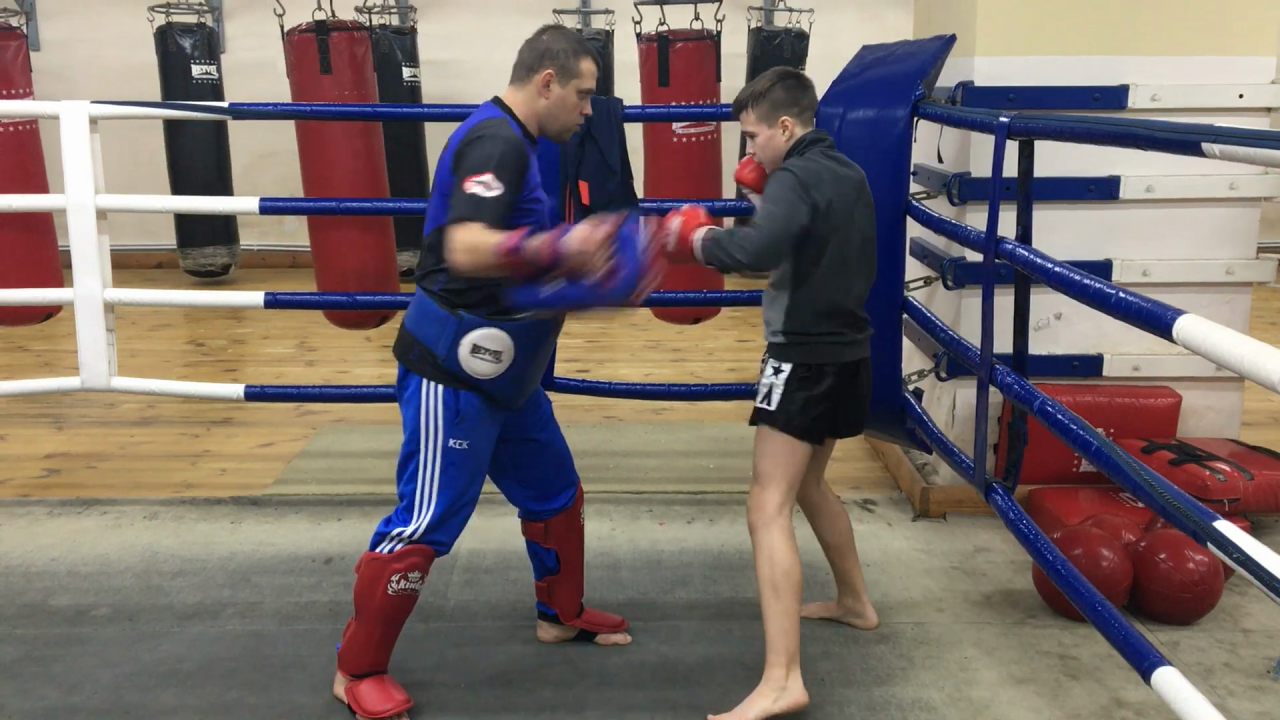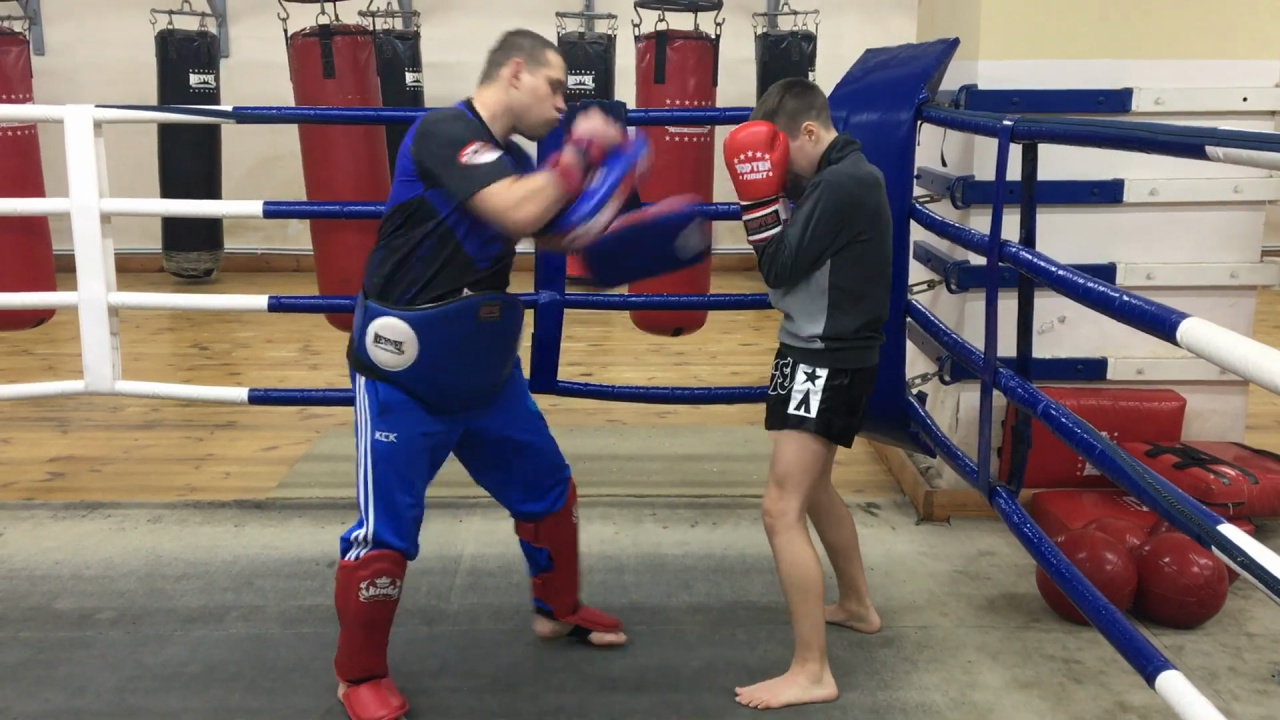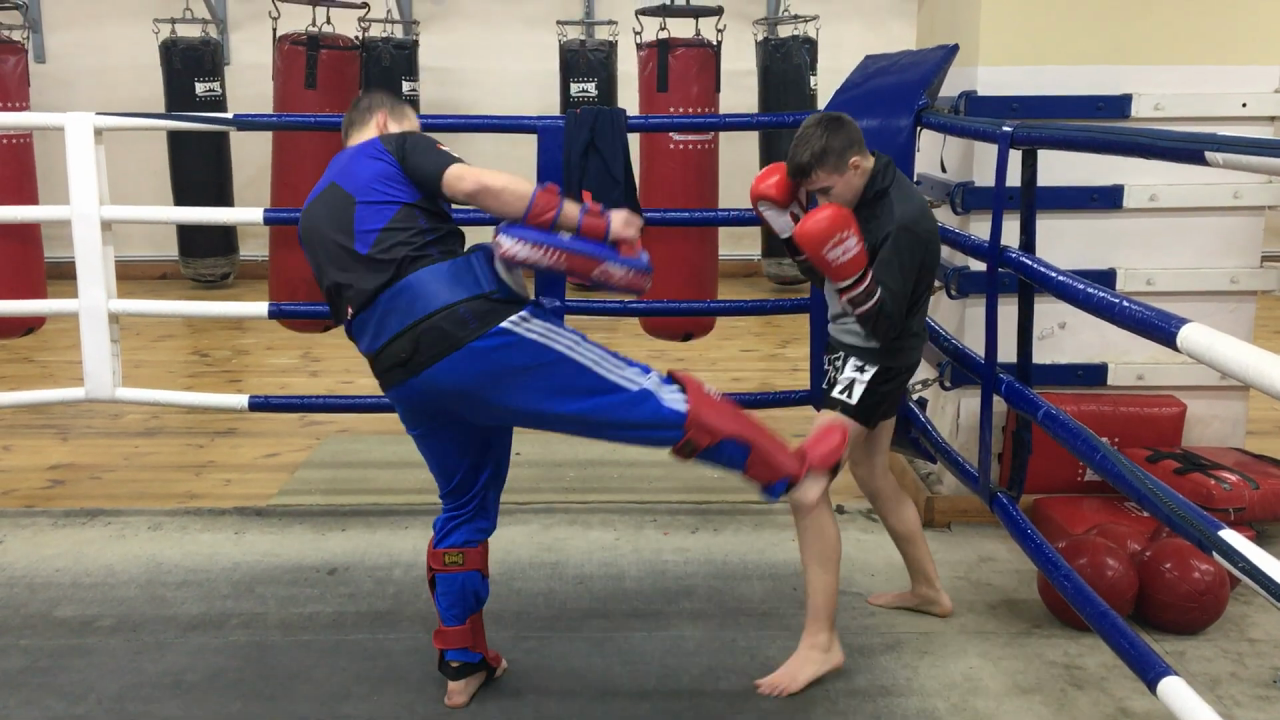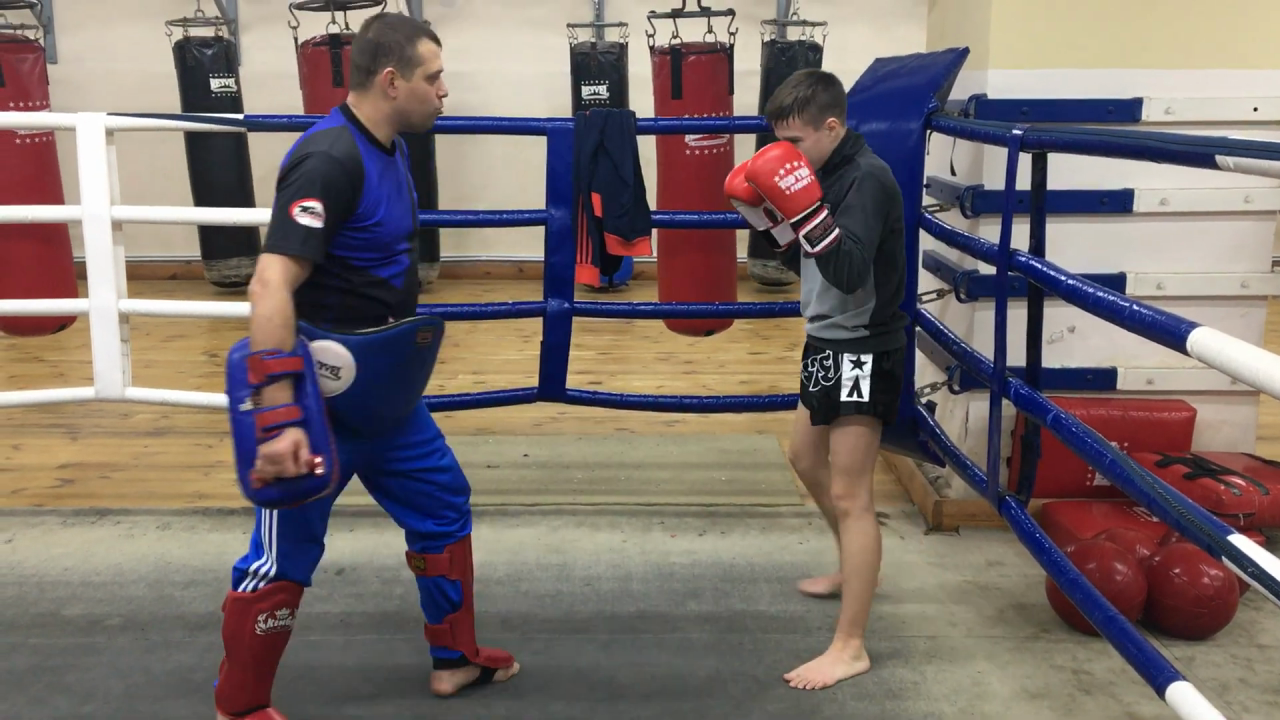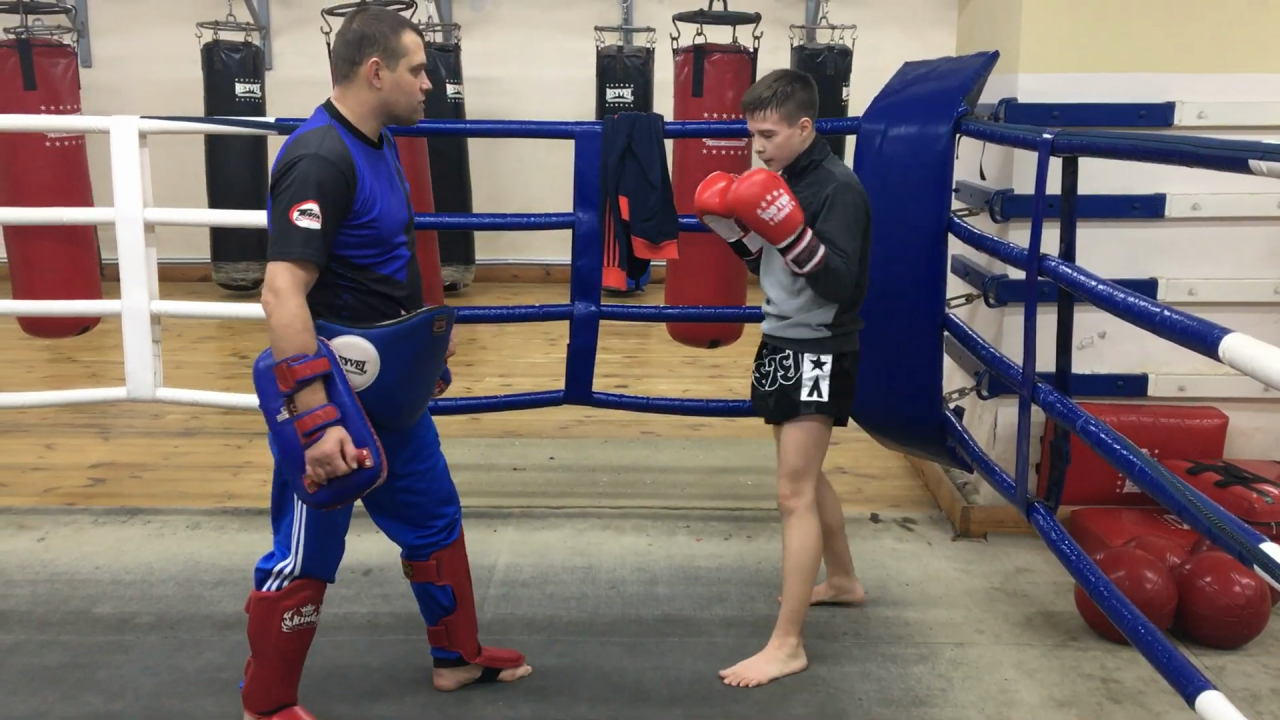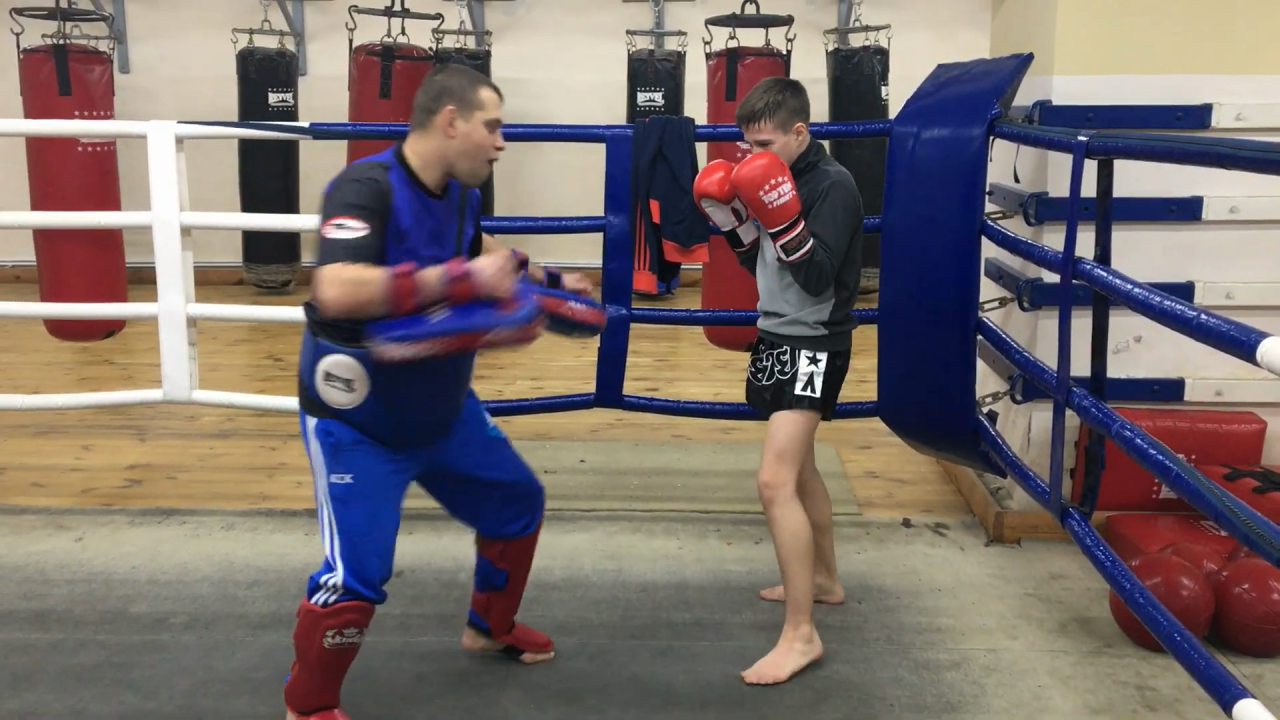
dt=0.7s
person 1, frame 1
left shoulder: (511, 139)
right shoulder: (494, 142)
right elbow: (465, 251)
left wrist: (572, 245)
right wrist: (559, 248)
left hip: (499, 368)
right hip: (455, 365)
left knee: (554, 489)
right knee: (426, 523)
left ankle: (561, 614)
person 1, frame 2
left shoulder: (508, 151)
right shoulder: (443, 133)
left elbow: (539, 224)
right elbow: (516, 209)
right wrist: (579, 148)
left hip: (480, 368)
right hip: (404, 366)
left knee: (544, 486)
right knee: (387, 530)
left ankle: (559, 608)
person 1, frame 3
left shoulder: (313, 218)
right shoulder: (397, 151)
left elbow: (360, 319)
right elbow: (475, 186)
right wrist: (593, 221)
left hip: (410, 374)
right hip: (478, 332)
left knee: (465, 509)
right knee: (650, 397)
left ankle: (460, 663)
right ankle: (788, 472)
person 1, frame 4
left shoulder: (387, 150)
right shoulder: (329, 159)
right elbow: (272, 287)
right wrist: (281, 419)
left hip: (381, 389)
right hip: (320, 396)
left knee: (443, 505)
right knee: (282, 558)
left ankle: (454, 657)
person 1, frame 5
left shoulder: (377, 143)
right shoulder: (320, 159)
right elbow: (283, 295)
left wrist: (419, 331)
right wrist: (316, 419)
left hip: (390, 384)
right hip: (334, 392)
left knee: (434, 519)
right knee: (305, 554)
left ankle: (457, 656)
person 1, frame 6
left shoulder: (459, 190)
right shoulder: (362, 187)
right elbow: (335, 293)
left wrist: (549, 279)
right wrist: (451, 279)
left hip: (440, 400)
right hip: (356, 410)
left knee: (515, 500)
right knee: (356, 573)
left ankle: (490, 625)
person 2, frame 1
left shoulder: (797, 178)
right shoulder: (847, 175)
left elbow: (754, 250)
left wrist: (691, 236)
left hip: (806, 360)
right hip: (846, 354)
left knee: (767, 510)
right knee: (807, 483)
right ankle: (854, 601)
person 2, frame 2
left shoulder: (840, 184)
right shoulder: (852, 172)
left elbow: (780, 270)
right elbow: (806, 253)
left wrist: (759, 193)
right wrist: (773, 197)
left hip: (826, 363)
right hip: (836, 355)
left knee: (782, 510)
right knee: (815, 489)
left ankle: (811, 672)
right ankle: (855, 605)
person 2, frame 3
left shoulder: (903, 219)
right shoulder: (865, 193)
left elbow: (881, 321)
right elbow: (825, 272)
left wrist: (846, 268)
right wrist: (790, 222)
left hip: (873, 361)
right hip: (862, 356)
left knee: (808, 486)
right knee: (872, 473)
left ankle: (819, 642)
right ankle: (928, 589)
person 2, frame 4
left shoulder: (867, 179)
right shoulder: (827, 174)
left elbow: (848, 270)
left wrist: (803, 203)
right wrist: (770, 217)
left hip: (863, 353)
right hip: (830, 345)
left knee: (848, 496)
right knee: (805, 457)
left ankle: (849, 646)
right ankle: (851, 572)
person 2, frame 5
left shoulder: (838, 187)
right shoulder: (779, 181)
left elbow: (840, 283)
left wrist: (790, 230)
right wrist: (733, 230)
left hip: (819, 353)
right hip: (782, 344)
left knee: (793, 494)
right knee: (806, 475)
left ankle: (787, 644)
right ankle: (841, 579)
person 2, frame 6
left shoulder: (834, 186)
right shoulder: (776, 183)
left elbow: (816, 276)
left wrist: (780, 214)
right wrist: (729, 216)
left hip: (812, 349)
right hip: (776, 340)
left knee: (774, 481)
right knee: (798, 468)
left ankle: (799, 634)
right ankle: (823, 577)
